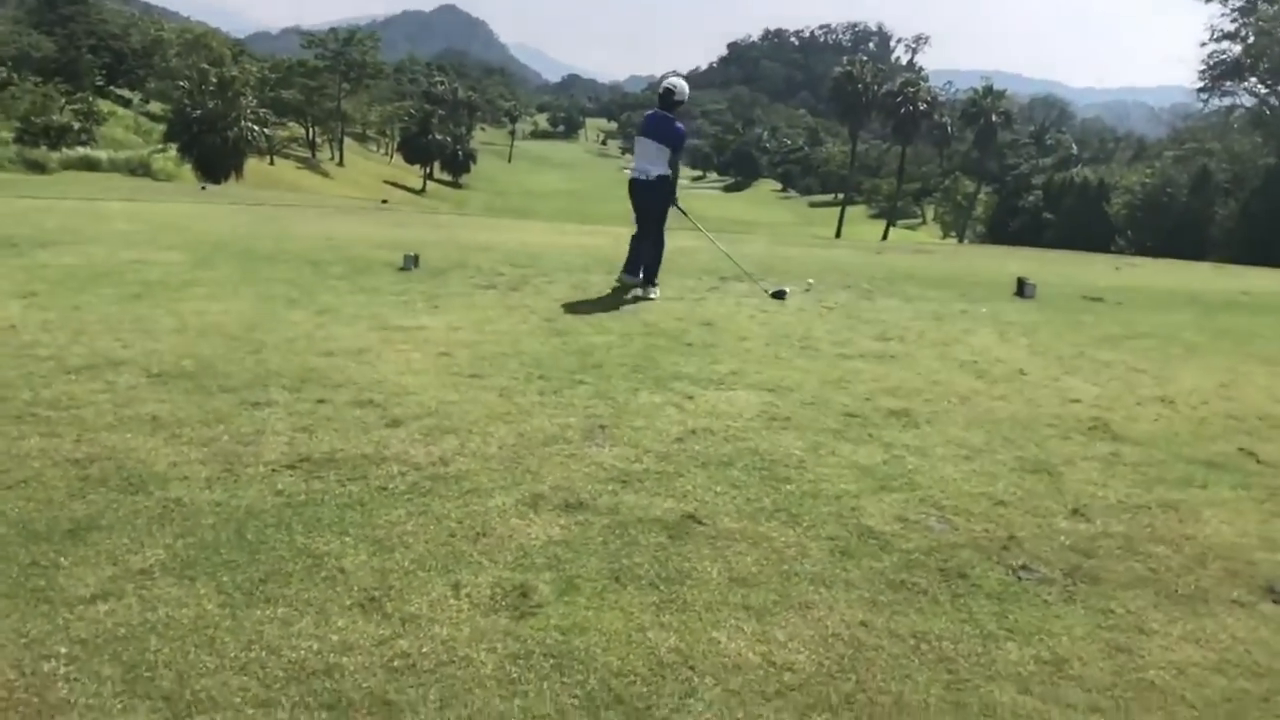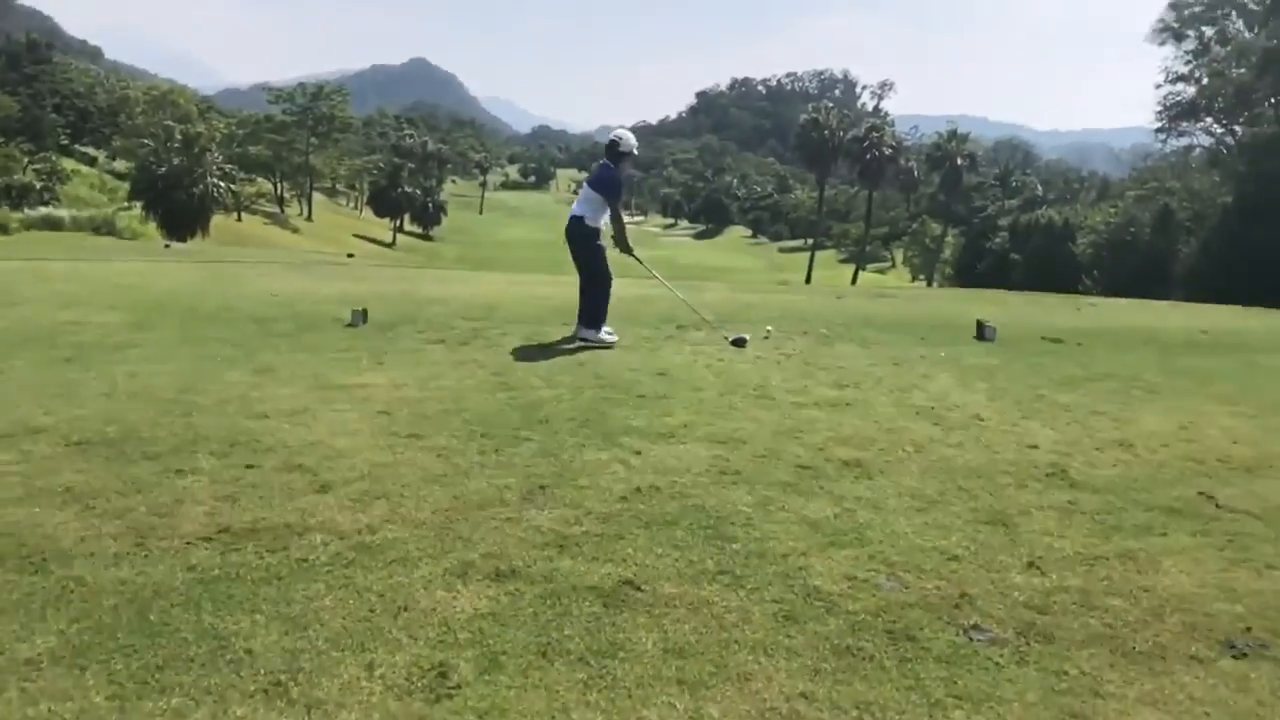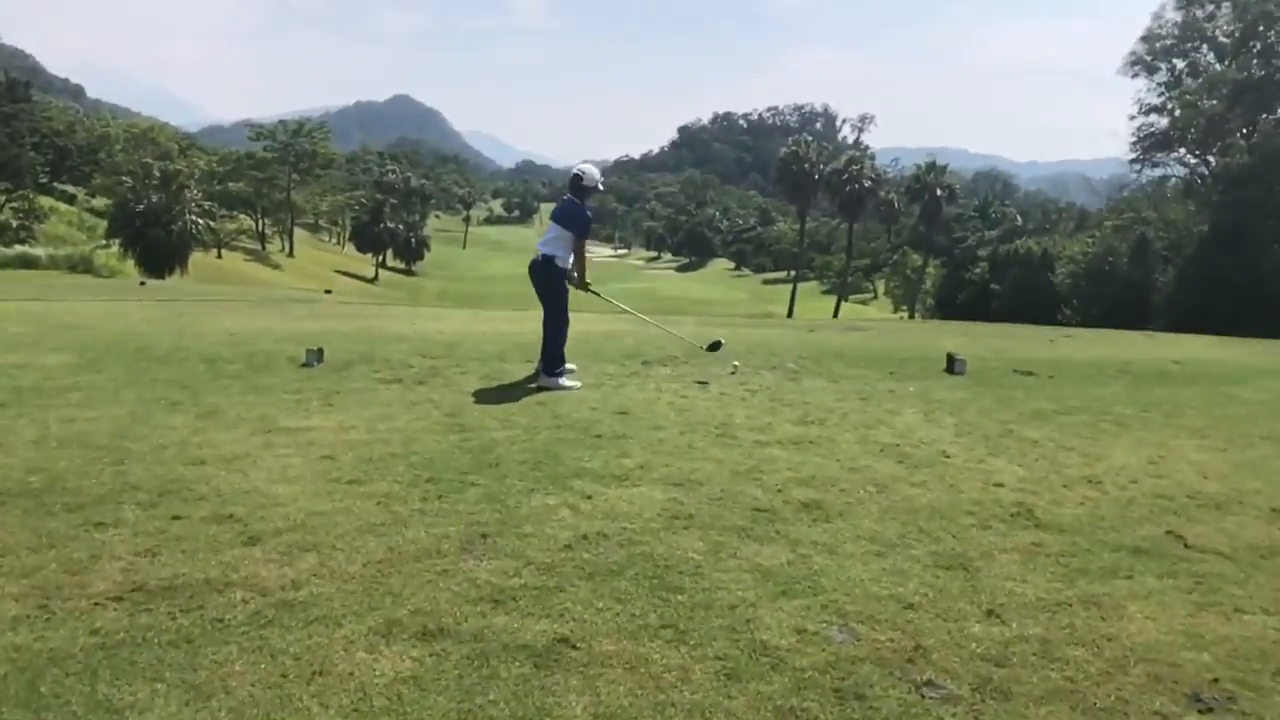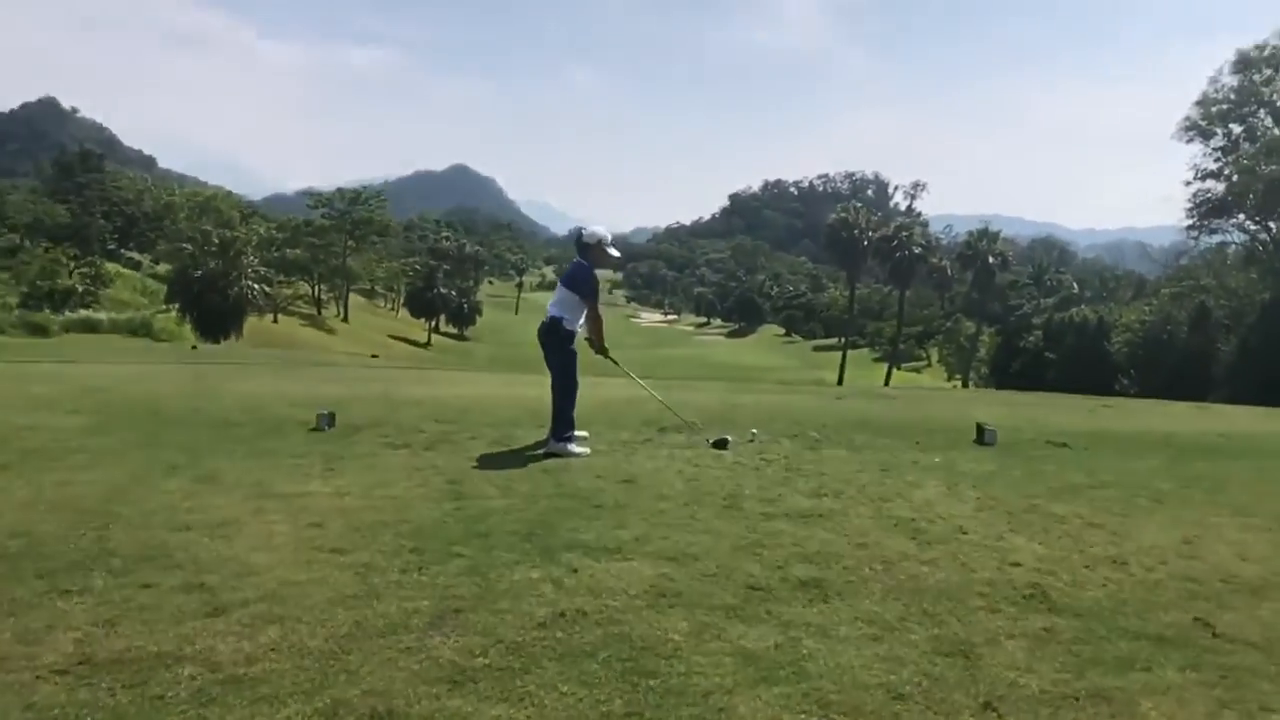
dt=0.4s
person 1, frame 1
left shoulder: (646, 119)
right shoulder: (677, 130)
left elbow: (644, 152)
right elbow: (673, 165)
right wrist: (672, 192)
left hip: (637, 182)
right hip: (659, 185)
left knee: (643, 230)
right knee: (655, 236)
left ankle: (630, 273)
right ankle: (649, 284)
person 1, frame 2
left shoulder: (602, 169)
right shoulder: (612, 177)
right elbow: (615, 213)
left wrist: (617, 236)
right wrist: (624, 242)
left hip: (578, 227)
right hip: (585, 230)
left knee: (589, 279)
right knee: (601, 279)
left ankle: (585, 323)
right ankle: (591, 327)
person 1, frame 3
left shoulder: (564, 205)
right shoulder: (582, 215)
right elbow: (579, 251)
left wrist: (571, 272)
right wrist: (581, 278)
left hip: (541, 264)
right hip: (552, 269)
left knee: (553, 317)
right knee: (558, 320)
left ankle: (549, 362)
right ankle: (550, 374)
person 1, frame 4
left shoulder: (578, 269)
right shoulder: (587, 275)
left elbow: (586, 310)
right elbow: (594, 314)
left wrist: (592, 337)
right wrist: (600, 343)
left hip: (553, 329)
right hip: (559, 332)
left knee: (563, 383)
right knee: (567, 385)
left ankle: (560, 428)
right ankle: (560, 439)
